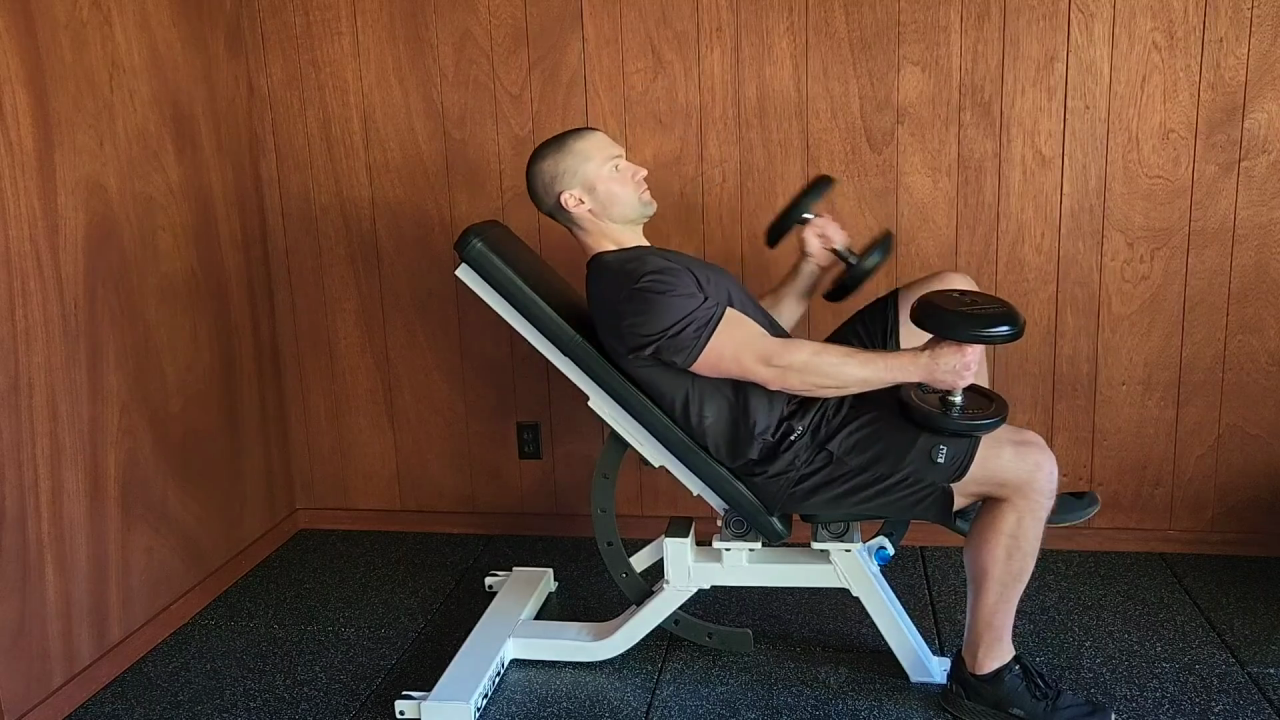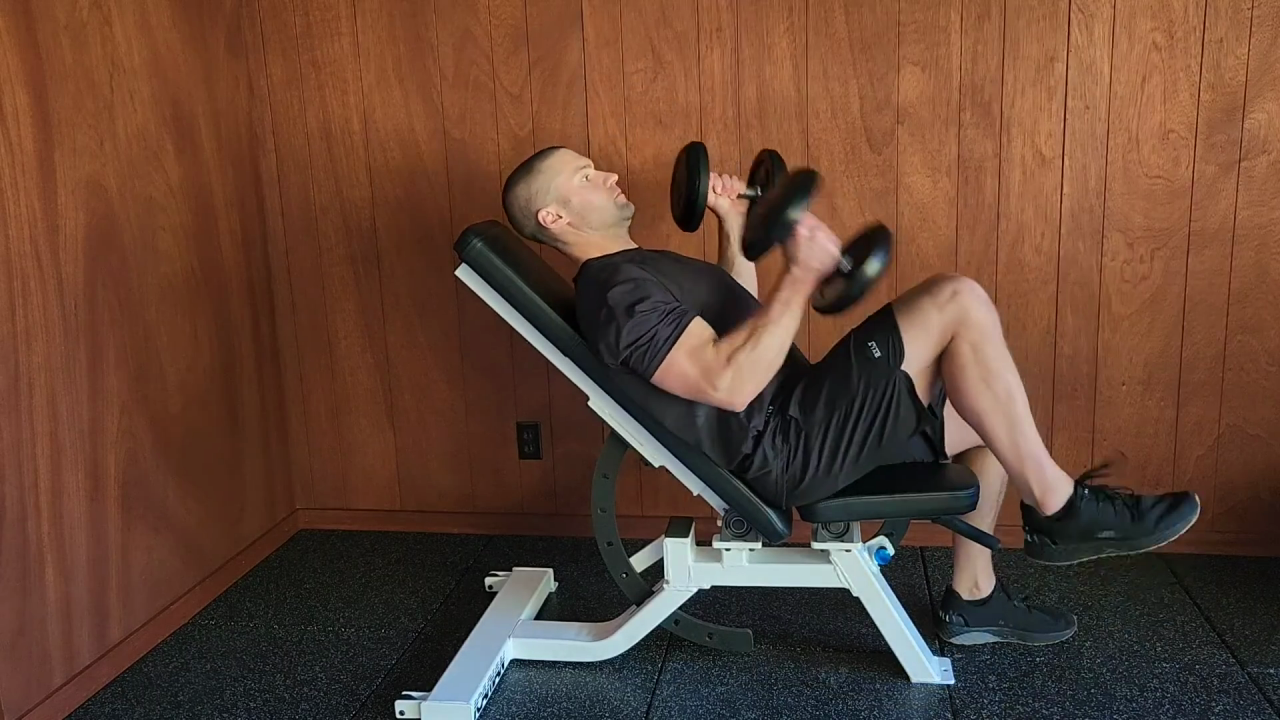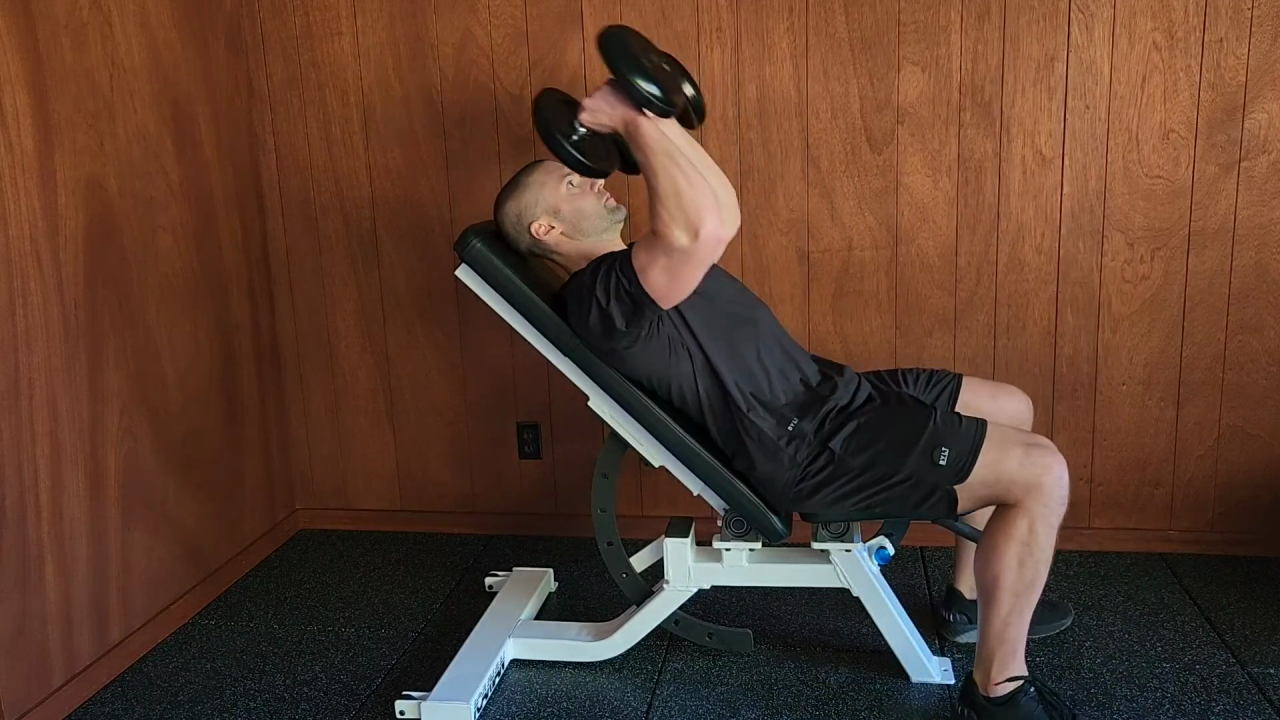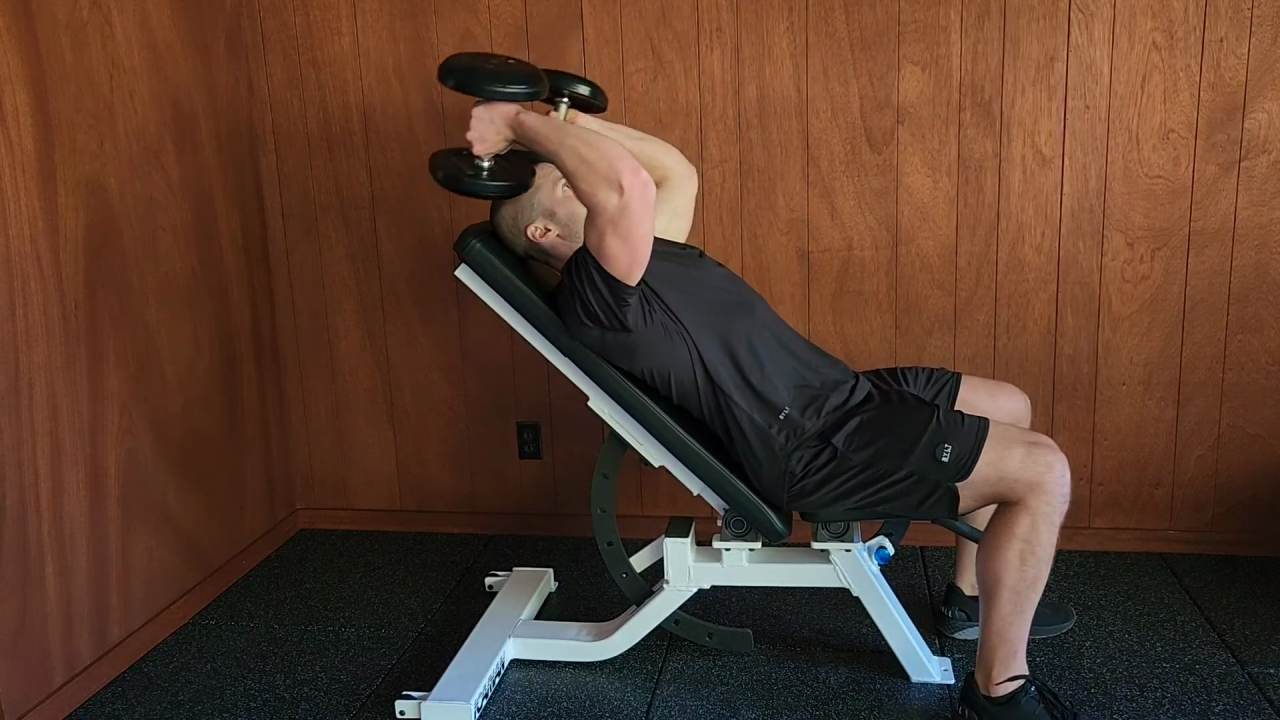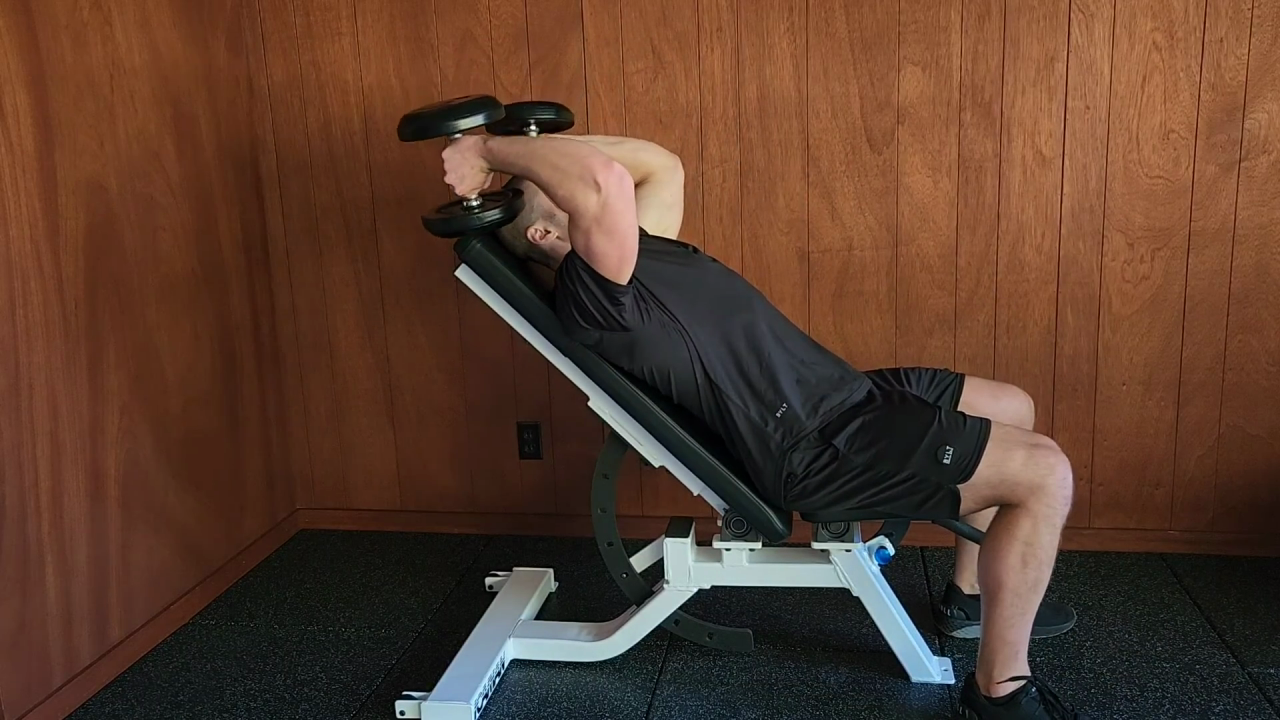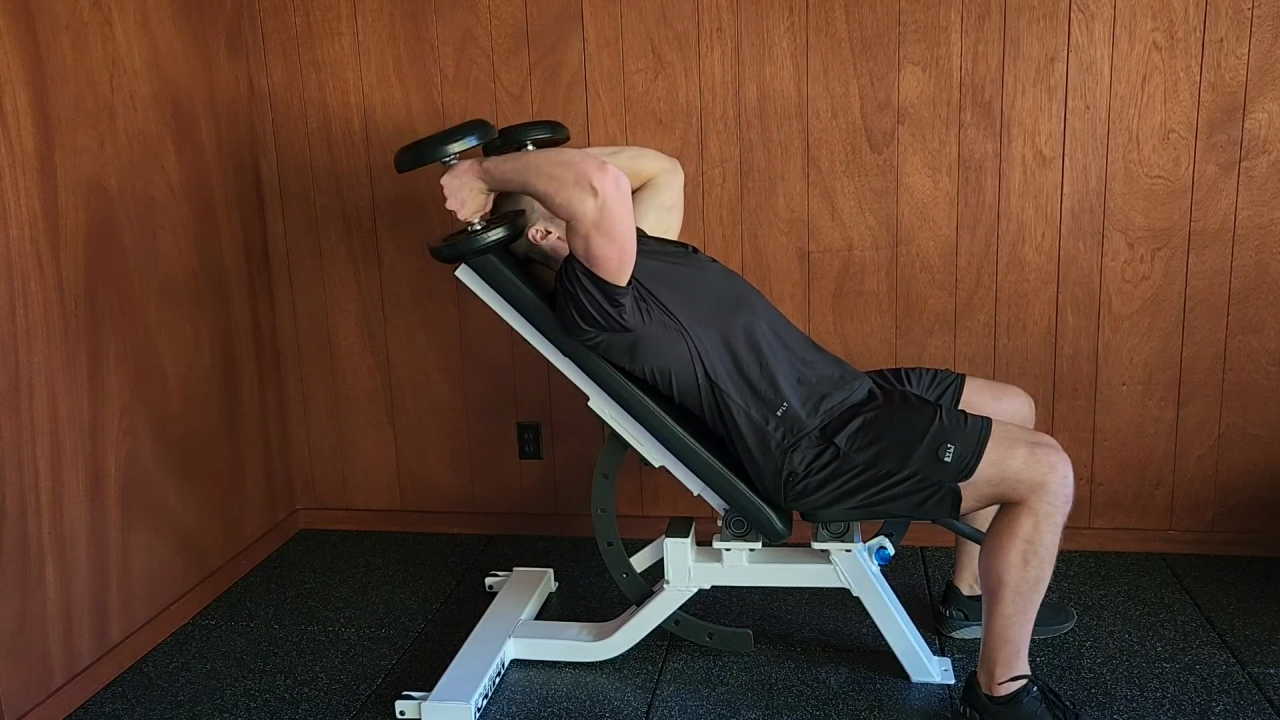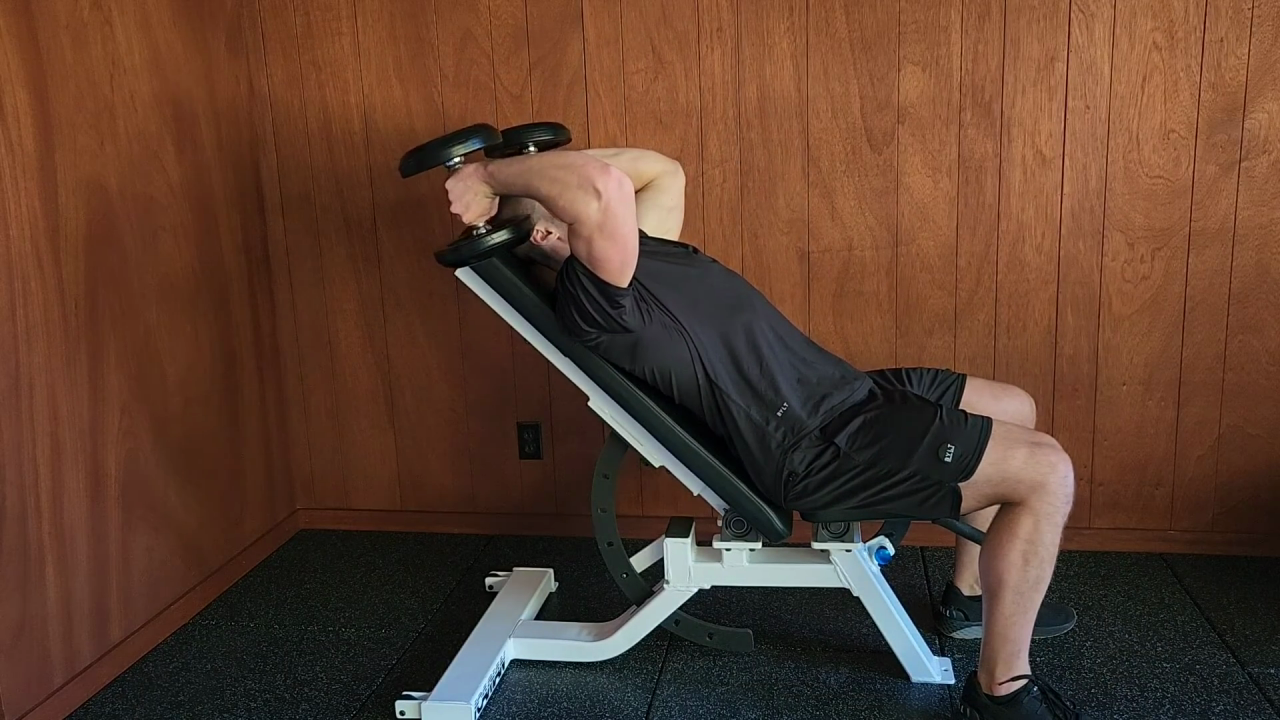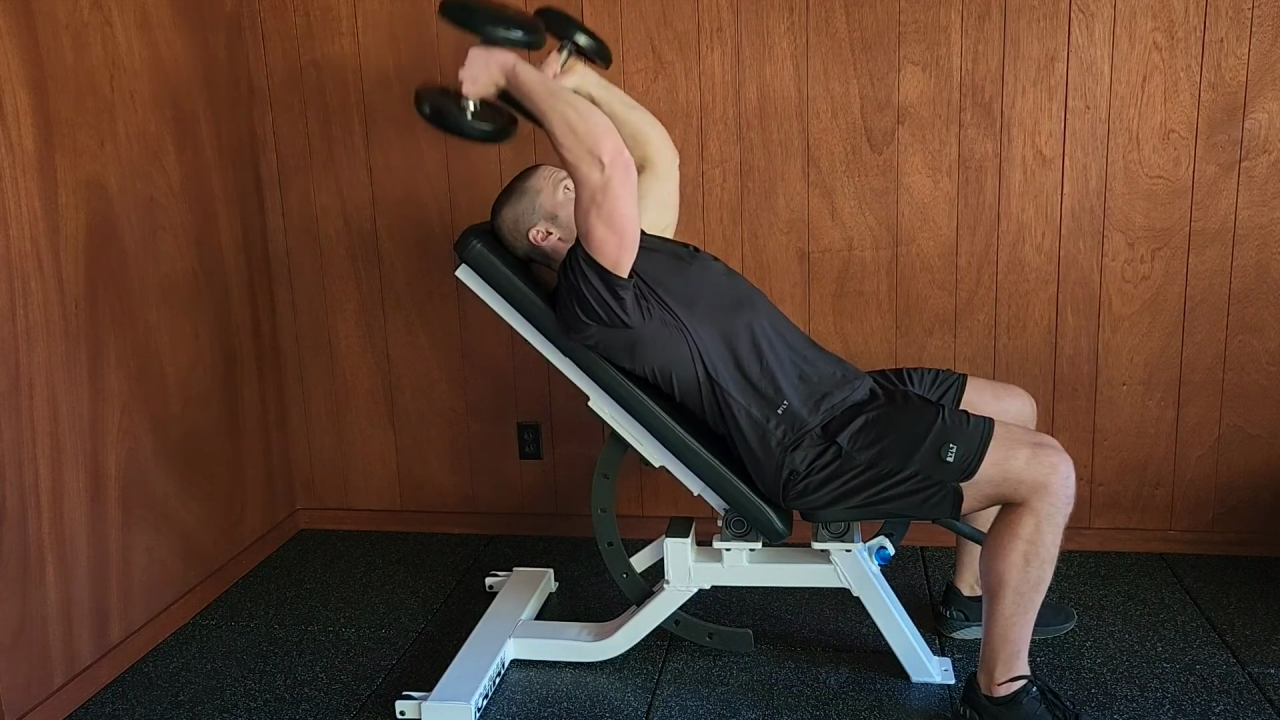
dt=0.5s
person 1, frame 1
left shoulder: (643, 268)
right shoulder: (636, 291)
right elbow: (771, 365)
left wrist: (808, 268)
right wrist: (920, 365)
left hip: (799, 406)
right hip: (793, 450)
left knee: (954, 291)
right knee: (1031, 465)
left ankle: (1009, 516)
right ankle: (984, 672)
person 1, frame 2
left shoulder: (636, 270)
right shoulder: (615, 295)
right elbow: (731, 383)
left wrist: (732, 228)
right wrist: (802, 275)
left hip: (794, 420)
right hip: (786, 449)
left knee: (987, 425)
right knee: (959, 301)
left ankle: (972, 598)
right ankle: (1059, 511)
person 1, frame 3
left shoulder: (630, 267)
right shoulder: (604, 295)
left elbow: (722, 212)
right elbow: (699, 224)
left wrist: (655, 121)
right wrist: (627, 119)
left hip: (825, 395)
right hip: (811, 447)
left knee: (1012, 409)
right knee: (1041, 472)
left ankle: (972, 599)
person 1, frame 4
left shoulder: (630, 256)
right shoulder: (593, 290)
left elbow: (676, 175)
right elbow: (629, 185)
left wrist: (571, 124)
right wrist: (520, 122)
left hip: (832, 395)
right hip: (811, 446)
left knee: (1010, 407)
right knee: (1041, 471)
left ankle: (972, 595)
person 1, frame 5
left shoulder: (626, 249)
right shoulder: (591, 293)
left elbow: (663, 166)
right elbow: (605, 178)
left wrist: (542, 149)
right wrist: (492, 149)
left hip: (834, 395)
right hip: (814, 445)
left knee: (1012, 409)
right knee: (1044, 473)
left ankle: (970, 595)
person 1, frame 6
left shoulder: (629, 248)
right shoulder: (592, 294)
left elbow: (664, 170)
right elbow: (598, 181)
left wrist: (541, 161)
right wrist: (488, 169)
left hip: (836, 393)
right hip: (815, 445)
left knee: (1012, 409)
right knee: (1044, 472)
left ankle: (970, 595)
person 1, frame 7
left shoulder: (625, 251)
right shoulder: (591, 294)
left elbow: (665, 172)
right elbow: (602, 184)
left wrist: (547, 164)
right wrist: (493, 173)
left hip: (837, 394)
right hip: (814, 443)
left knee: (1013, 409)
right knee: (1044, 472)
left ankle: (970, 596)
person 1, frame 8
left shoulder: (628, 253)
right shoulder: (592, 294)
left elbow: (658, 154)
right elbow: (608, 159)
left wrist: (576, 79)
right wrist: (510, 70)
left hip: (837, 395)
right hip: (818, 446)
left knee: (1015, 409)
right knee: (1045, 473)
left ankle: (971, 594)
